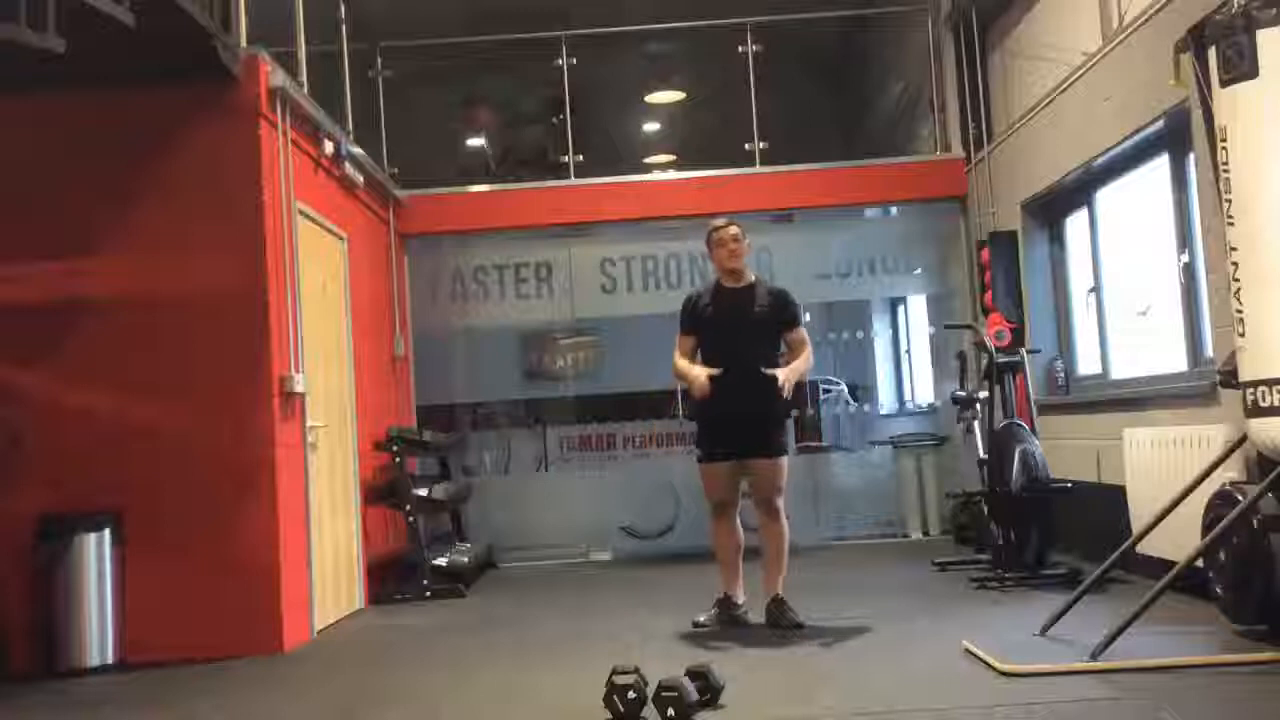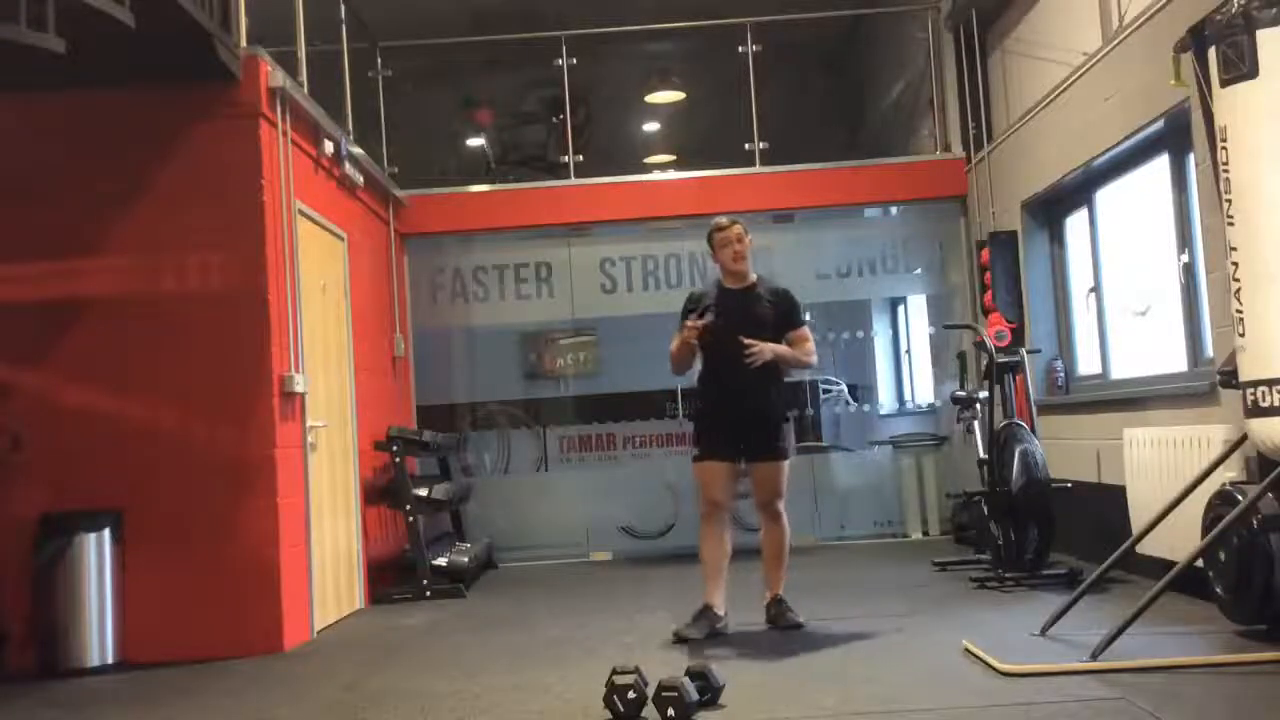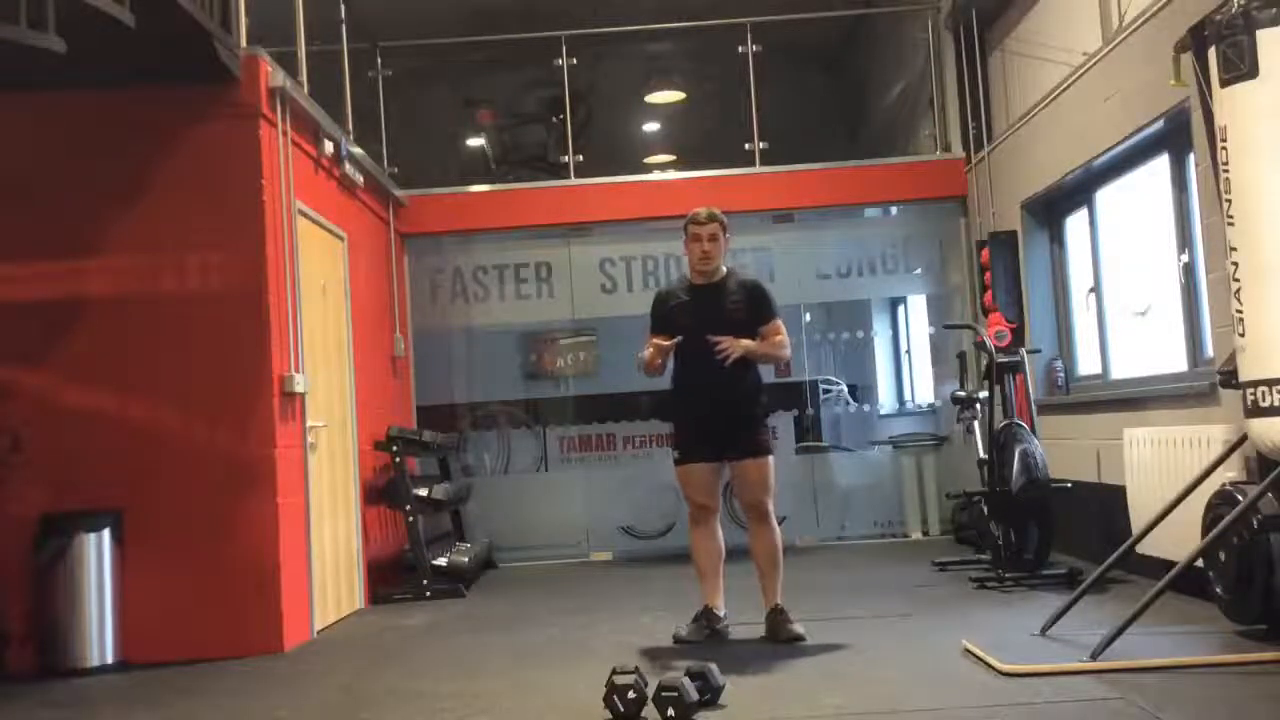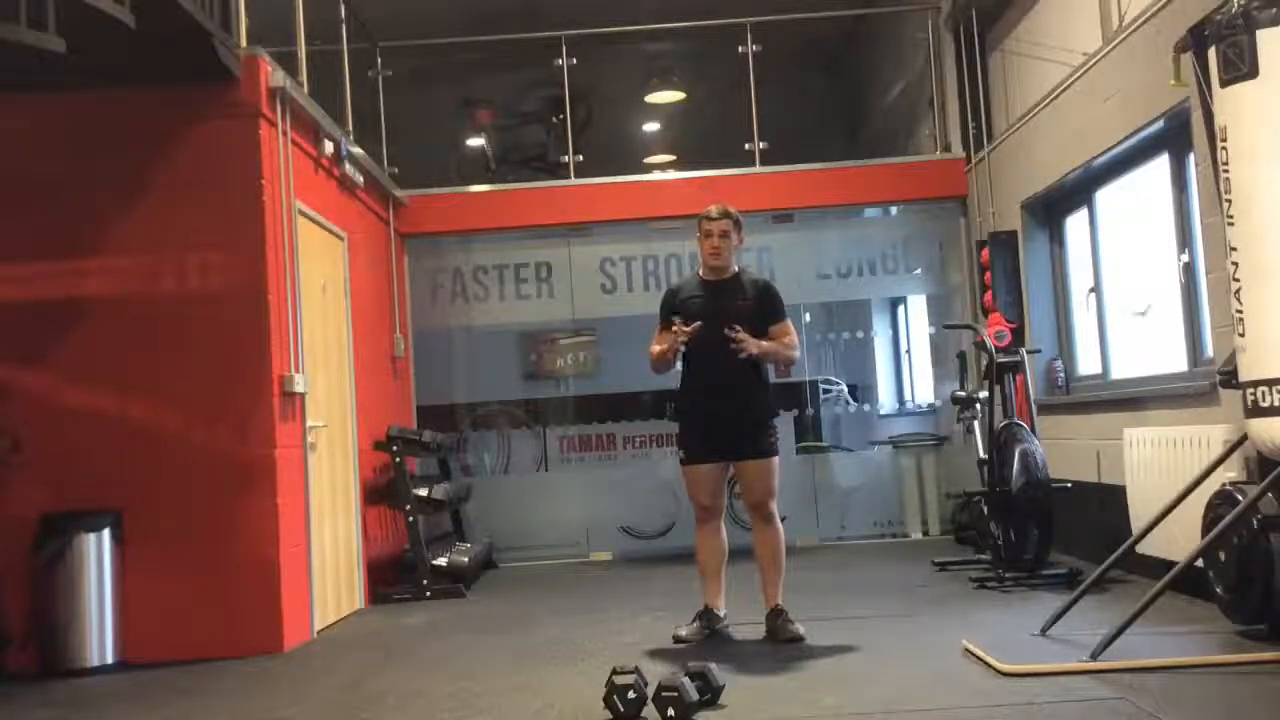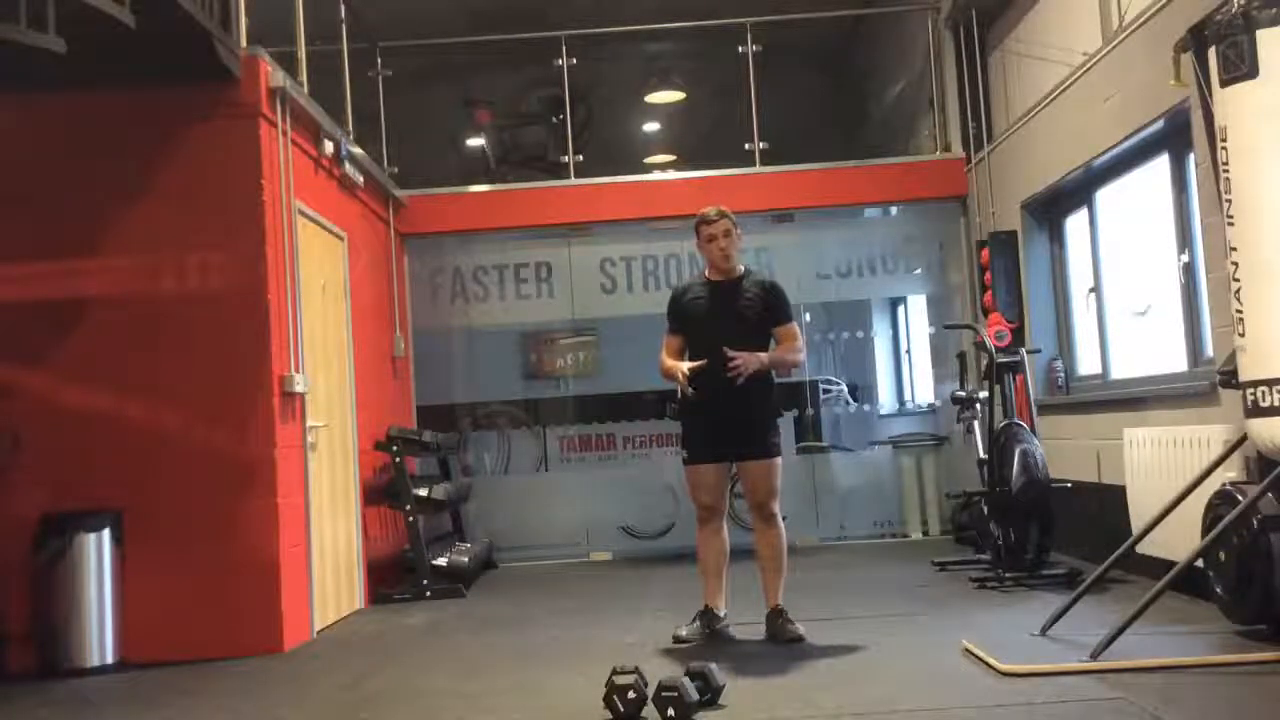
dt=1s
person 1, frame 1
left shoulder: (776, 297)
right shoulder: (697, 303)
left elbow: (804, 351)
right elbow: (680, 358)
left wrist: (791, 370)
right wrist: (691, 371)
left hip: (765, 417)
right hip: (716, 420)
left knee: (771, 506)
right knee: (722, 509)
left ankle: (775, 599)
right ankle: (732, 600)
person 1, frame 2
left shoulder: (778, 297)
right shoulder: (699, 301)
left elbow: (809, 354)
right elbow: (678, 366)
left wrist: (775, 350)
right wrist: (685, 341)
left hip: (765, 418)
right hip: (715, 420)
left knee: (772, 508)
right knee: (713, 510)
left ankle: (775, 600)
right ankle: (713, 608)
person 1, frame 3
left shoulder: (750, 290)
right shoulder: (668, 299)
left elbow: (783, 348)
right elbow: (652, 366)
left wrist: (746, 346)
right wrist: (654, 356)
left hip: (745, 417)
right hip: (693, 421)
left knee: (760, 510)
right knee: (702, 512)
left ankle: (775, 611)
right ankle: (713, 612)
person 1, frame 4
left shoulder: (760, 289)
right shoulder: (678, 294)
left elbow: (792, 349)
right elbow: (657, 360)
left wrist: (759, 347)
right wrist: (669, 346)
left hip: (752, 417)
right hip: (699, 420)
left knee: (764, 510)
right knee: (707, 513)
left ankle: (775, 611)
right ankle: (712, 611)
person 1, frame 5
left shoulder: (765, 289)
right shoulder: (684, 296)
left elbow: (795, 351)
right elbow: (668, 355)
left wrist: (759, 359)
right wrist: (678, 369)
left hip: (755, 418)
right hip: (702, 421)
left knee: (766, 511)
right knee: (708, 513)
left ankle: (776, 611)
right ankle: (713, 612)
